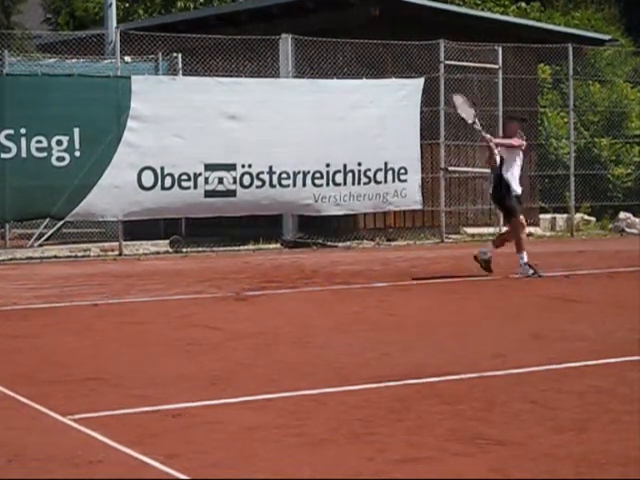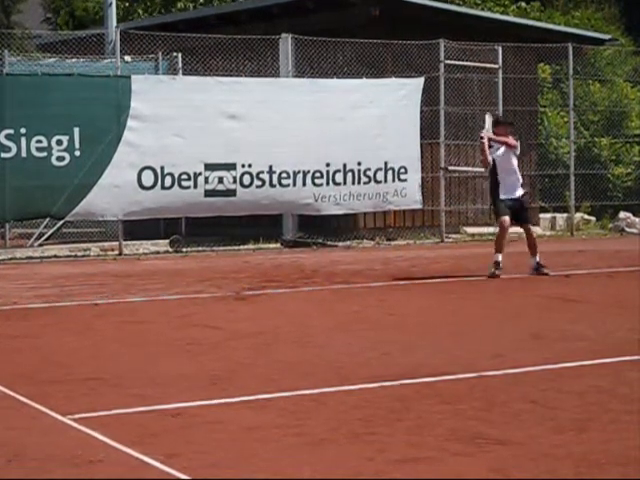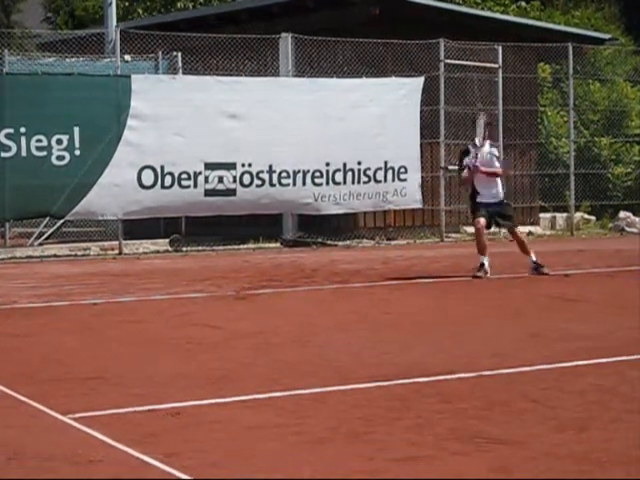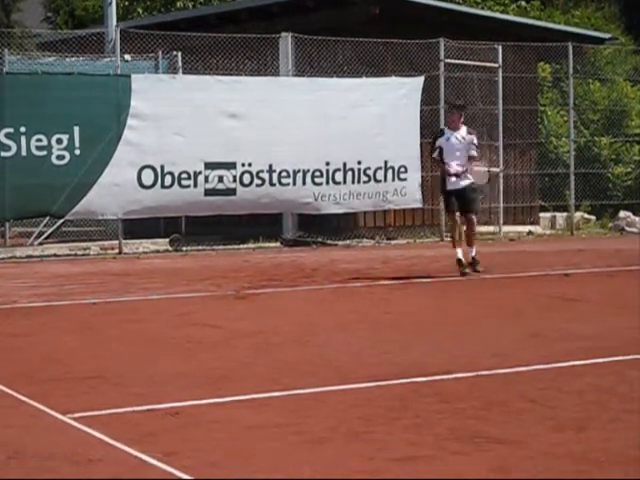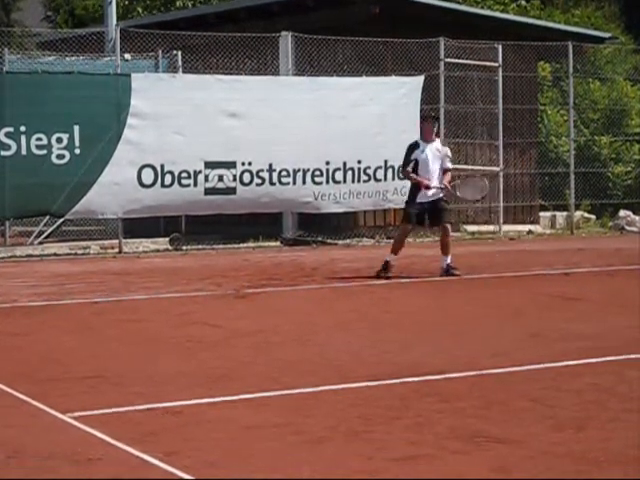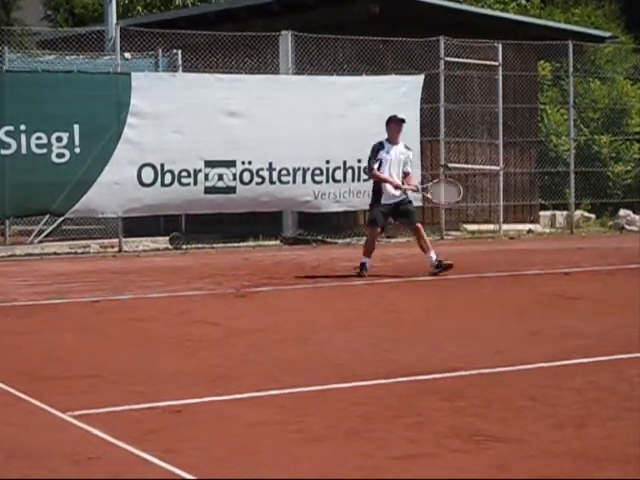
dt=0.2s
person 1, frame 1
left shoulder: (519, 139)
right shoulder: (497, 145)
left elbow: (517, 144)
right elbow: (494, 168)
left wrist: (495, 140)
right wrist: (491, 149)
left hip: (515, 191)
right hip: (503, 191)
left knee: (514, 230)
right knee: (520, 223)
left ankle: (484, 254)
right ankle: (524, 265)
person 1, frame 2
left shoulder: (512, 143)
right shoulder: (490, 148)
left elbow: (511, 143)
right elbow: (487, 165)
left wrist: (491, 136)
right wrist: (484, 146)
left hip: (517, 195)
right hip: (500, 196)
left knee: (529, 229)
right knee: (504, 224)
left ankle: (536, 263)
right ankle: (497, 263)
person 1, frame 3
left shoulder: (493, 148)
right shoulder: (466, 154)
left elbow: (499, 172)
right elbow: (464, 180)
left wrist: (482, 170)
right wrist: (470, 175)
left hip: (498, 198)
right hip: (480, 200)
left knee: (514, 231)
right knee: (479, 225)
left ankle: (534, 263)
right ankle: (483, 265)
person 1, frame 4
left shoulder: (470, 134)
right shoulder: (441, 135)
left elbow: (473, 157)
right elbow: (434, 158)
left wrist: (467, 168)
right wrist: (445, 168)
left hip: (466, 182)
right hip: (449, 184)
left knee: (471, 219)
right knee: (454, 219)
left ankle: (473, 257)
right ankle: (460, 259)
person 1, frame 5
left shoulder: (443, 148)
right shoulder: (414, 147)
left elbow: (447, 170)
right elbow: (405, 172)
left wrist: (444, 182)
right wrist: (422, 181)
left hip: (436, 196)
right hip: (417, 196)
left knee: (446, 228)
right knee: (405, 229)
left ankle: (446, 264)
right ankle: (388, 263)
person 1, frame 6
left shoulder: (406, 151)
right shoulder: (379, 148)
left elbow: (407, 173)
right elbow: (372, 172)
left wrist: (409, 184)
right wrist: (391, 181)
left hip: (400, 197)
right hip: (381, 198)
left knee: (417, 227)
right knee: (374, 231)
left ankle: (435, 262)
right ankle: (364, 264)
